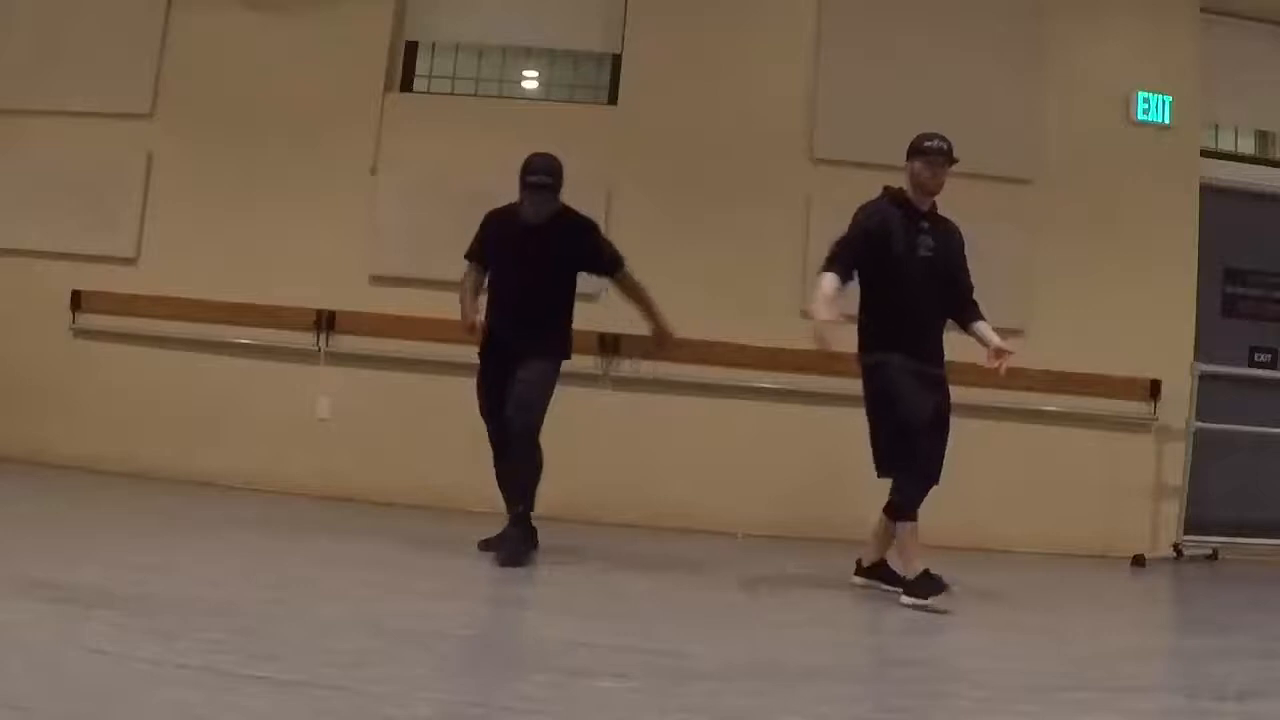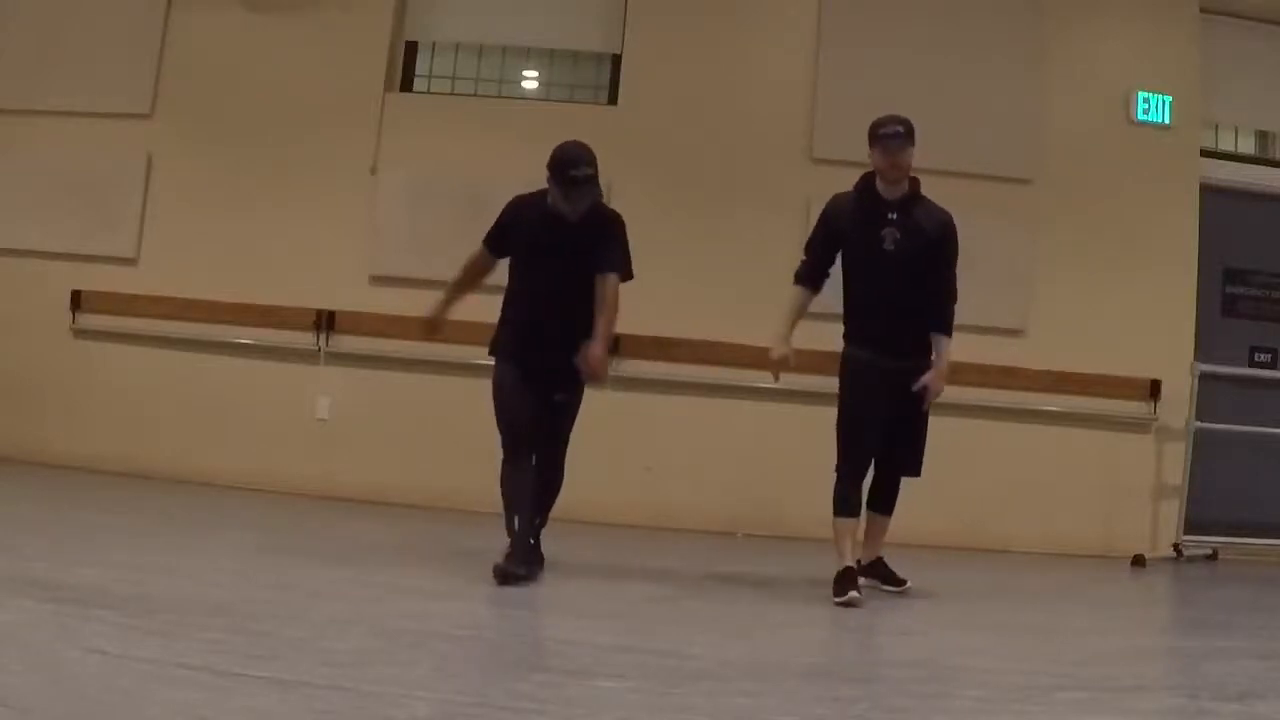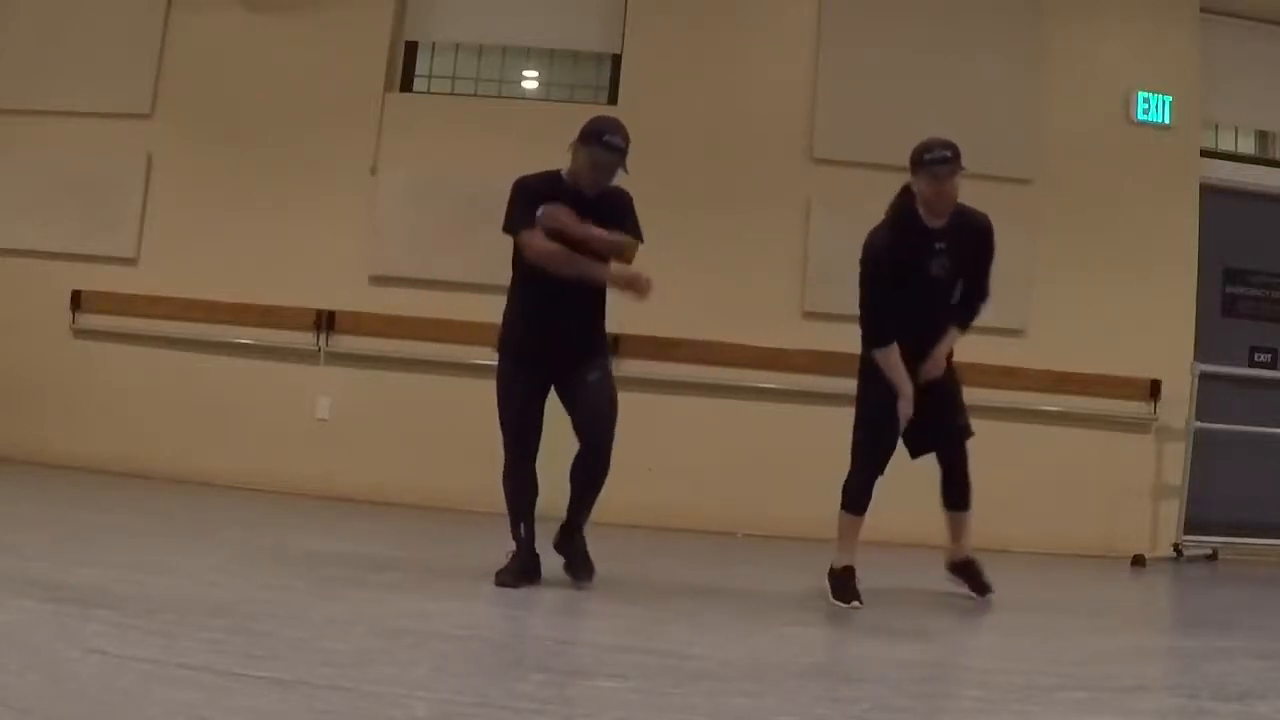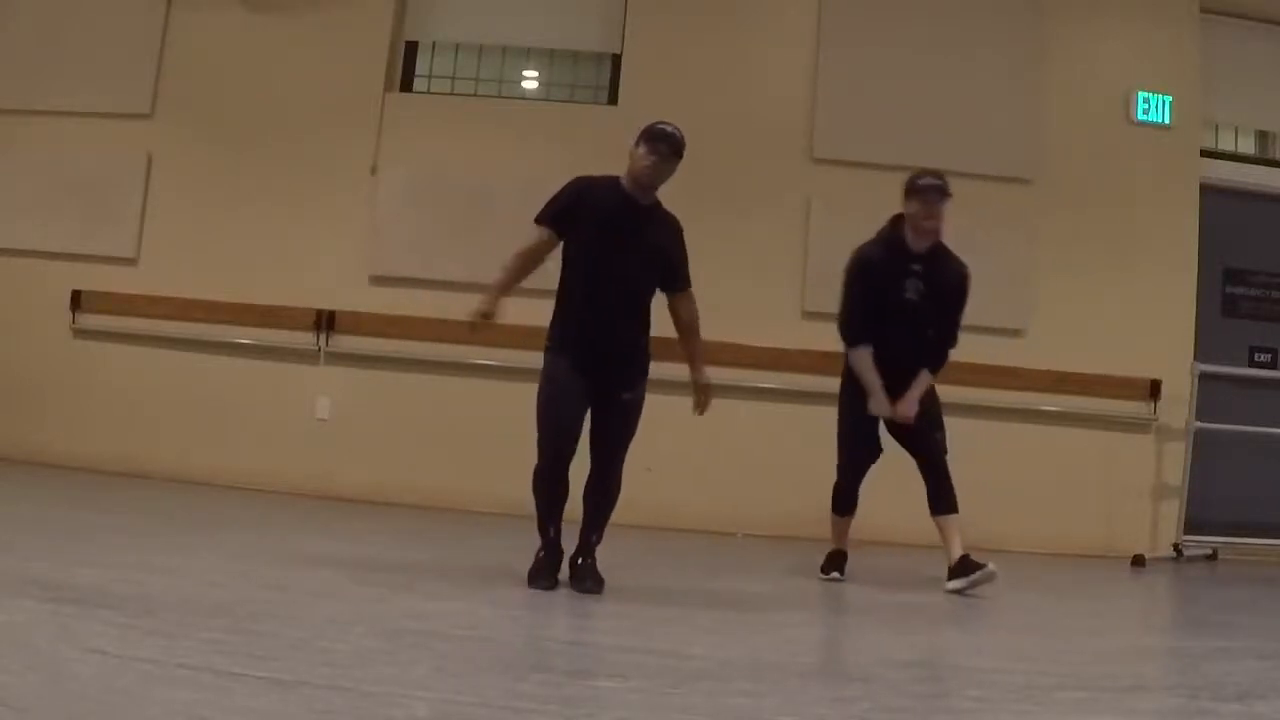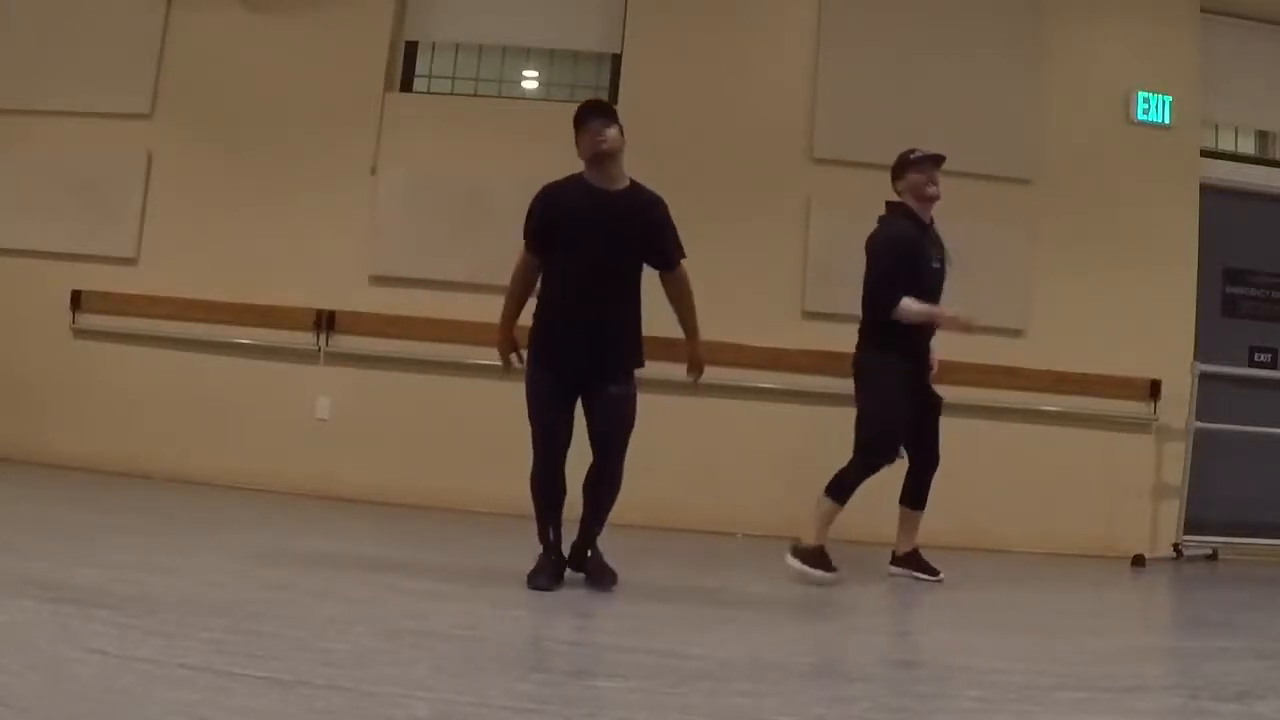
dt=1s
person 1, frame 1
left shoulder: (577, 230)
right shoulder: (497, 223)
left elbow: (620, 274)
right elbow: (474, 272)
left wrist: (654, 318)
right wrist: (469, 307)
left hip: (542, 350)
right hip: (496, 347)
left knee: (522, 428)
right knee: (500, 436)
left ankle: (520, 526)
right ankle: (518, 524)
person 1, frame 2
left shoulder: (608, 224)
right shoulder: (524, 211)
left elbow: (609, 285)
right elbow: (486, 258)
left wrist: (599, 344)
right wrist: (446, 302)
left hip: (567, 360)
right hip: (514, 353)
left knee: (551, 454)
right knee: (517, 448)
left ankle: (532, 538)
right ankle: (520, 544)
person 1, frame 3
left shoulder: (618, 204)
right shoulder: (531, 190)
left elbow: (628, 249)
right elbow: (536, 249)
left wrist: (578, 229)
right wrist: (607, 273)
left hip: (585, 348)
right hip: (523, 345)
left knee: (598, 441)
right knee: (519, 451)
left ankle: (572, 533)
right ankle: (524, 550)
person 1, frame 4
left shoulder: (667, 228)
right shoulder: (585, 194)
left elbow: (681, 299)
right elbow: (541, 244)
left wrist: (697, 368)
right wrist: (495, 292)
left hip: (628, 362)
right hip: (570, 351)
left knee: (609, 465)
right knee: (554, 453)
left ankle: (586, 556)
right ankle: (548, 549)
person 1, frame 5
left shoulder: (648, 207)
right shoulder: (554, 198)
left elbow: (673, 276)
right elbow: (529, 265)
left wrist: (693, 341)
right wrist: (506, 326)
left hip: (614, 356)
right hip: (551, 350)
left knee: (609, 457)
right knee: (548, 455)
left ankle: (588, 549)
right ankle: (551, 551)
person 2, frame 1
left shoulder: (949, 235)
right shoulder: (877, 217)
left elbow: (960, 300)
right elbow: (838, 265)
left wrist: (990, 337)
right wrist: (821, 306)
left hip: (931, 364)
right hip: (887, 359)
left knee: (921, 467)
right knee: (909, 461)
left ankle: (872, 560)
right ankle: (913, 572)
person 2, frame 2
left shoulder: (936, 222)
right shoulder: (843, 210)
left elbow: (943, 300)
right elbow: (811, 273)
left wrist: (940, 365)
right wrist: (784, 335)
left hip: (911, 361)
right hip: (862, 355)
left knee: (893, 464)
right knee: (853, 460)
left ankle: (870, 557)
right ankle: (846, 567)
person 2, frame 3
left shoulder: (976, 229)
right shoulder: (885, 241)
left elbow: (974, 294)
right elbow: (877, 325)
left wrist: (943, 348)
right wrist: (903, 389)
left hip: (934, 357)
right hip: (886, 361)
left knee: (955, 456)
right knee: (869, 460)
left ankle: (961, 555)
right ankle: (842, 566)
person 2, frame 4
left shoulder: (952, 272)
right shoulder: (870, 257)
left elbow: (943, 342)
right elbow: (851, 330)
left wrist: (912, 395)
right wrist: (874, 392)
left hip: (916, 378)
right hip: (863, 377)
left knee: (936, 462)
right knee: (853, 463)
left ankle: (958, 561)
right ankle: (837, 551)
person 2, frame 5
left shoulder: (933, 240)
right shoulder: (891, 234)
right elbow: (886, 301)
left wrist: (929, 351)
right wrist: (941, 316)
left hip: (914, 363)
right hip: (881, 360)
left knee: (925, 457)
right knee: (874, 452)
left ankle: (905, 551)
right ankle: (809, 543)
